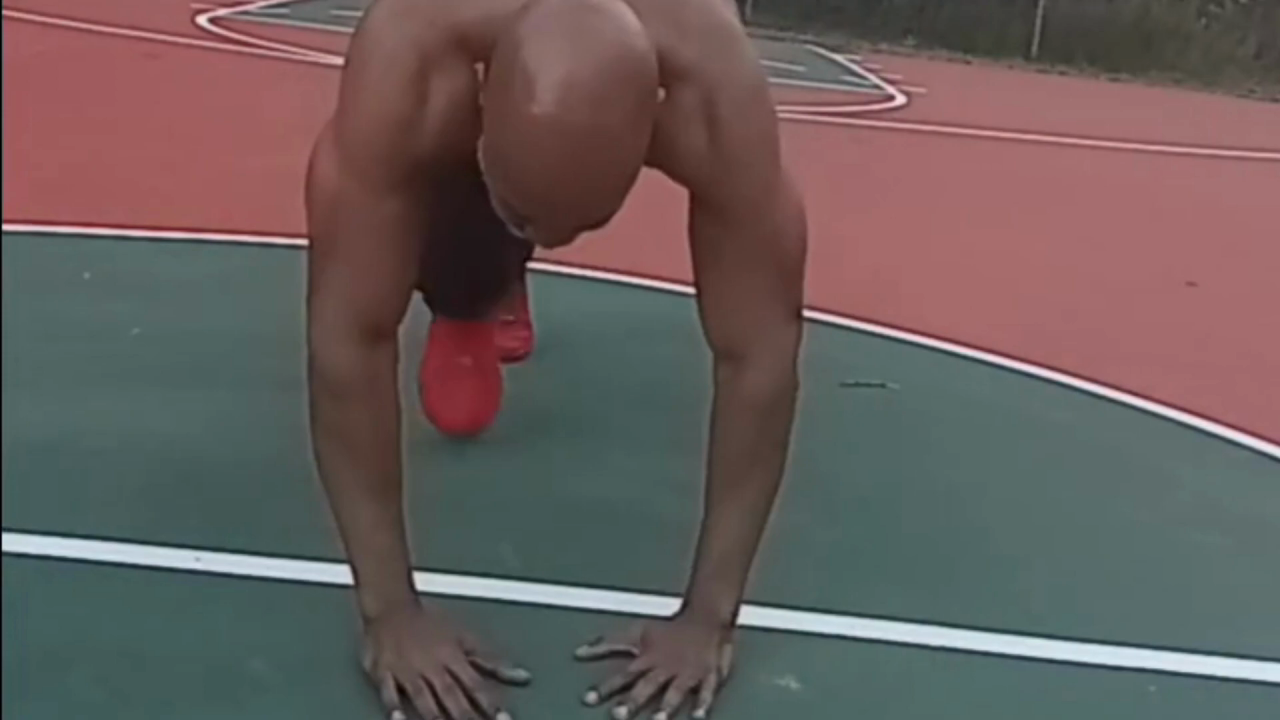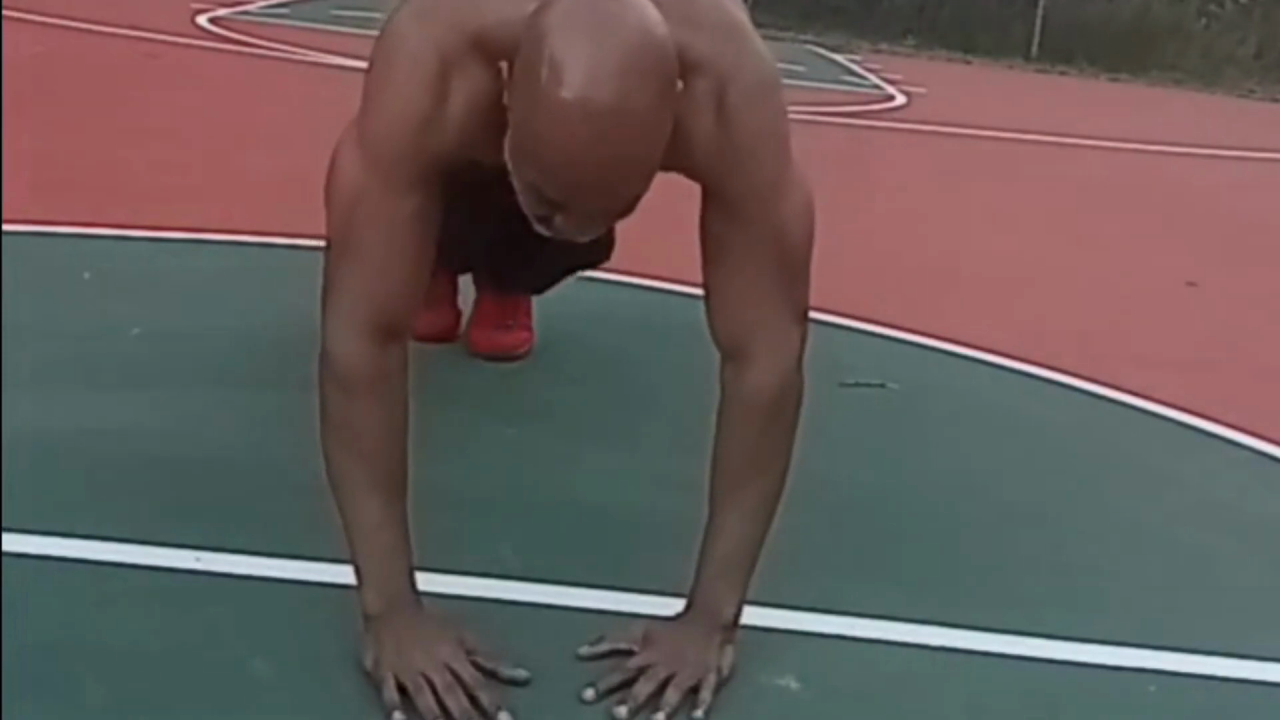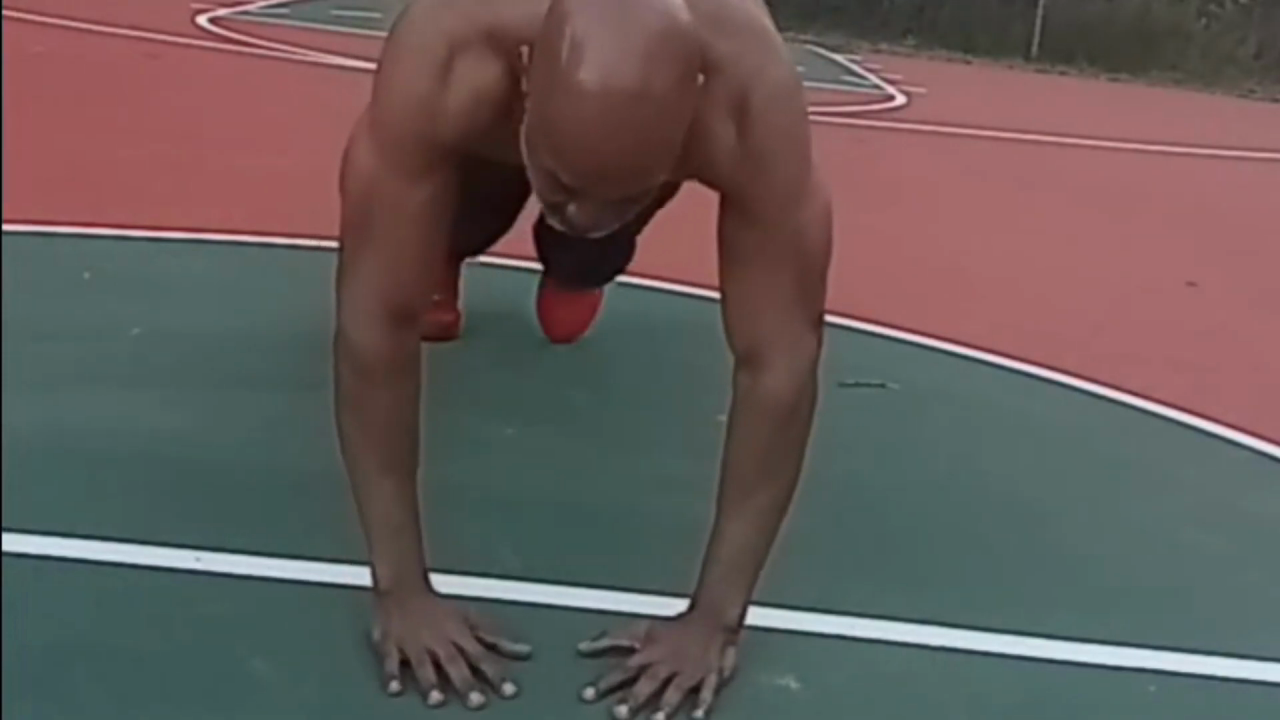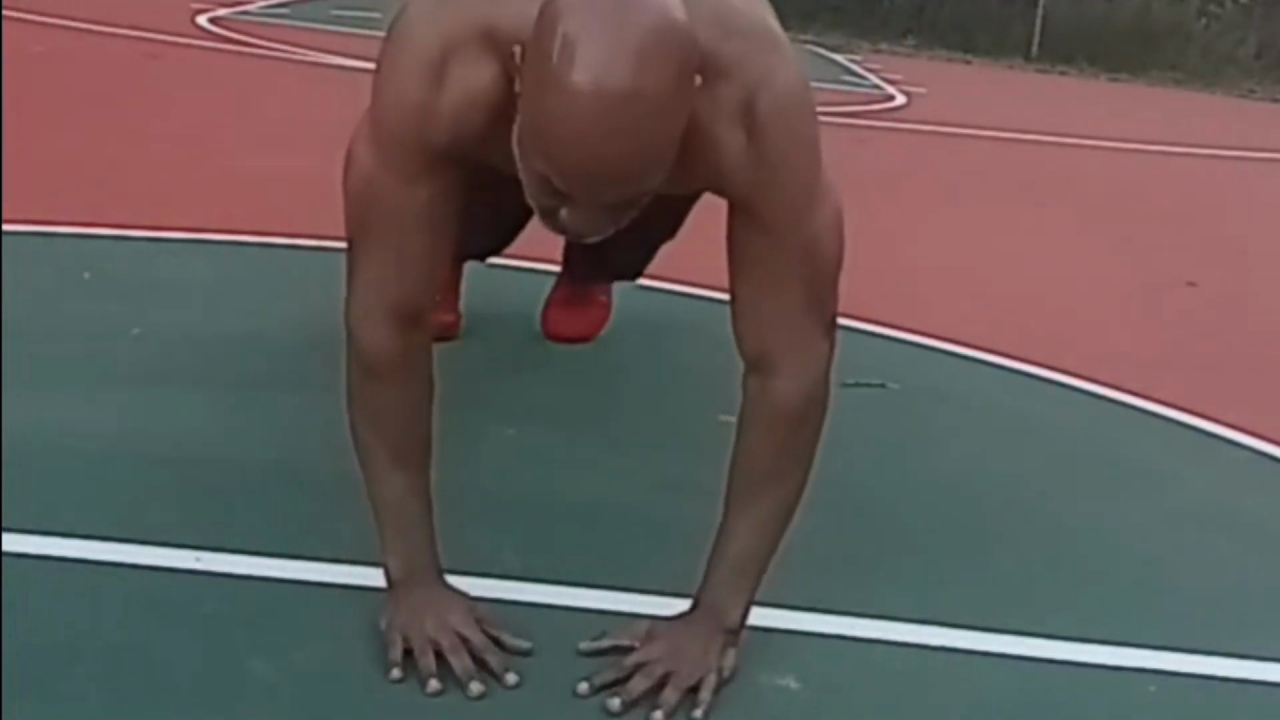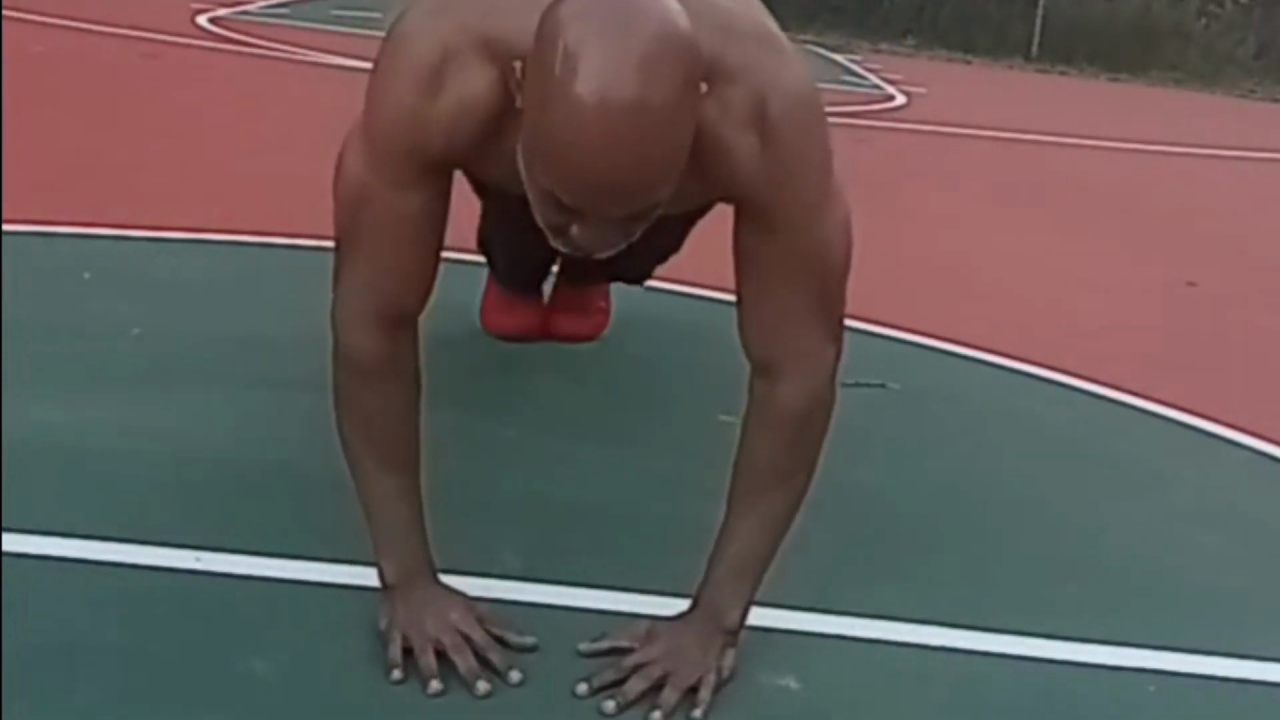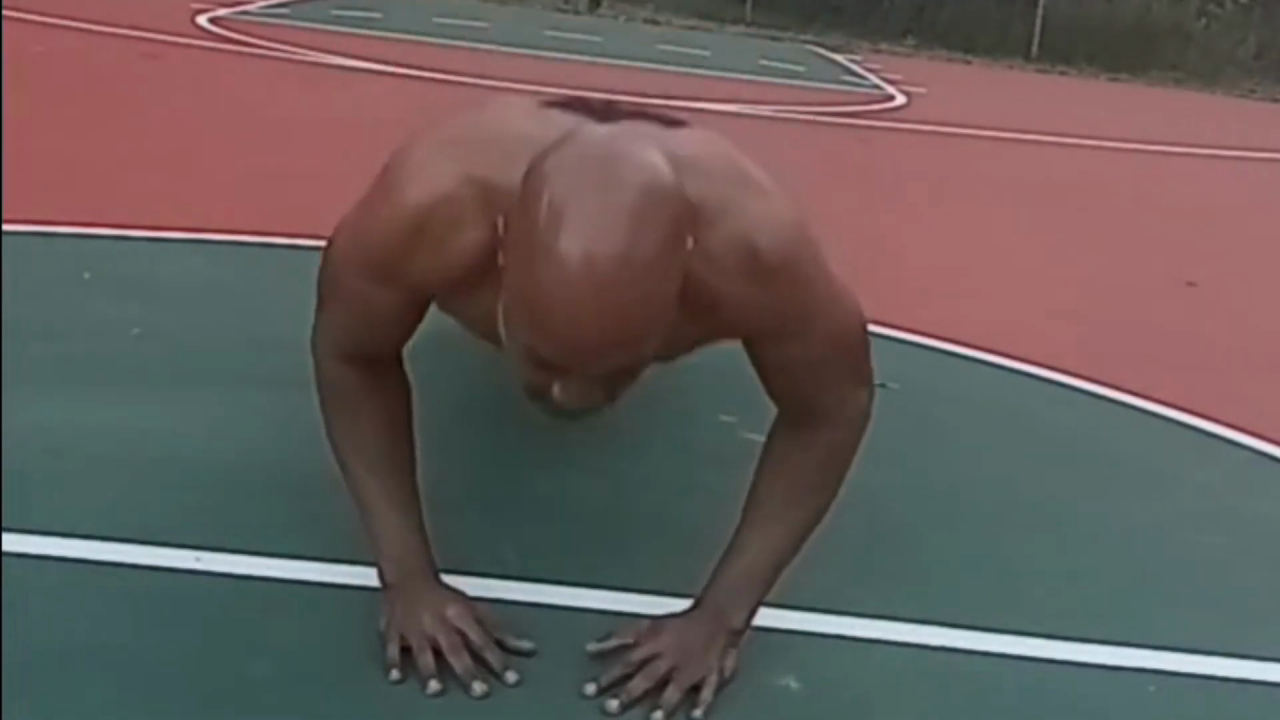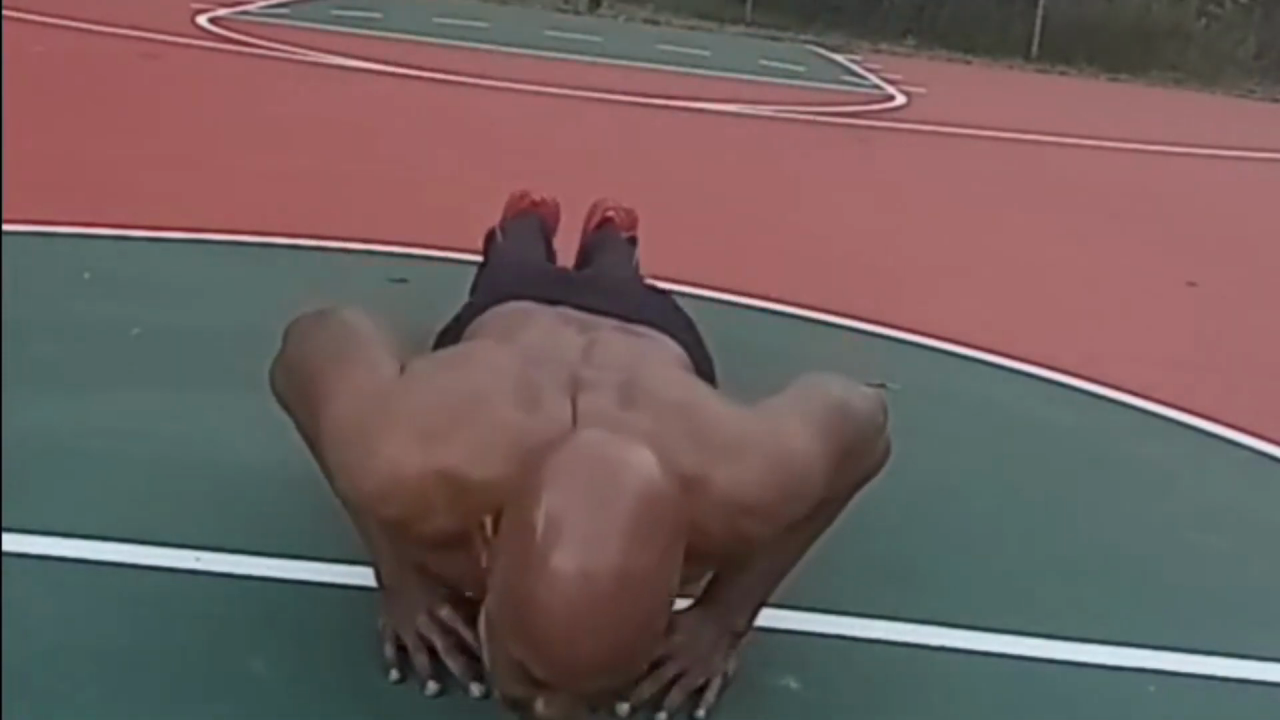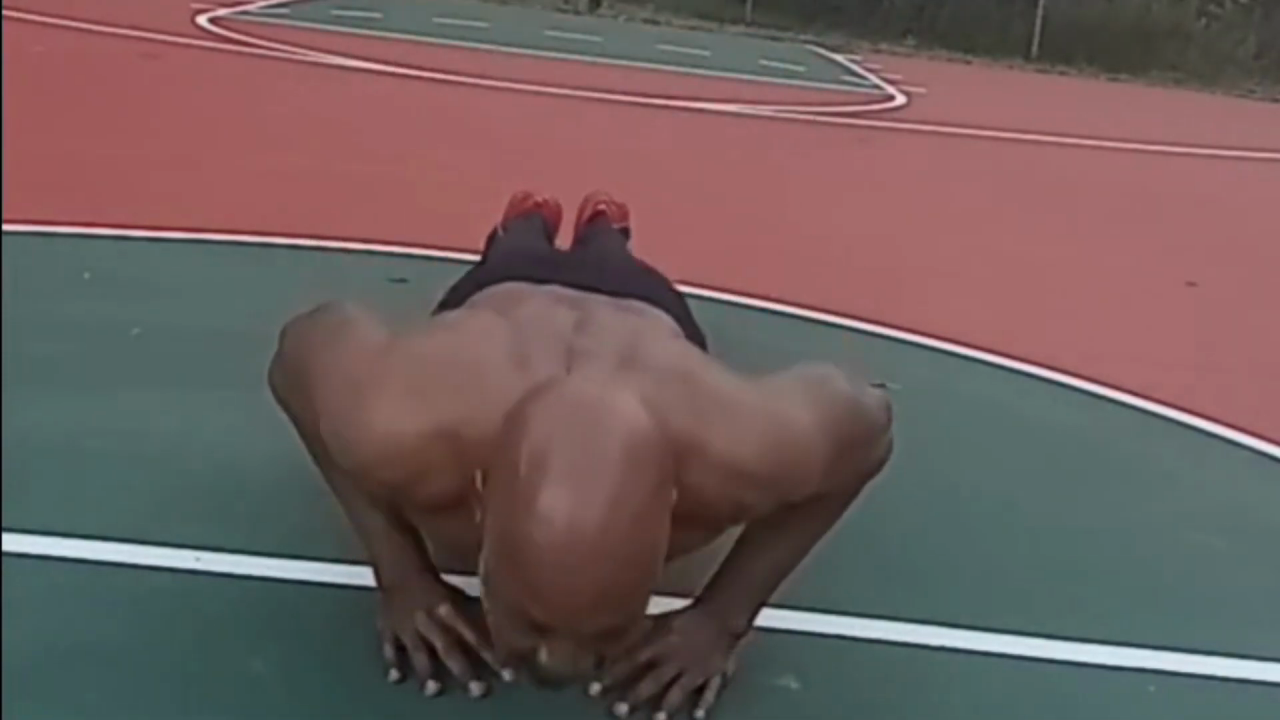
dt=0.3s
person 1, frame 1
left shoulder: (716, 99)
right shoulder: (406, 65)
left elbow: (760, 353)
right elbow: (350, 340)
left wrist: (708, 616)
right wrist: (389, 611)
left ankle: (494, 283)
right ankle: (465, 300)
person 1, frame 2
left shoulder: (732, 98)
right shoulder: (429, 68)
left elbow: (764, 355)
right elbow: (362, 338)
left wrist: (713, 616)
right wrist: (390, 609)
left ankle: (511, 278)
right ankle: (456, 254)
person 1, frame 3
left shoulder: (754, 103)
right shoulder: (441, 67)
left elbow: (778, 362)
right elbow: (375, 324)
left wrist: (715, 615)
right wrist: (400, 590)
left ankle: (576, 270)
right ankle: (442, 262)
person 1, frame 4
left shoulder: (760, 108)
right shoulder: (441, 69)
left elbow: (789, 367)
right elbow: (386, 324)
left wrist: (717, 616)
right wrist: (411, 579)
left ankle: (589, 274)
right ankle: (447, 259)
person 1, frame 5
left shoulder: (766, 113)
right shoulder: (437, 76)
left elbow: (796, 372)
right elbow: (374, 325)
left wrist: (717, 616)
right wrist: (407, 580)
right knee: (518, 278)
left ankle: (584, 282)
right ankle: (517, 274)
person 1, frame 6
left shoulder: (755, 251)
right shoulder: (425, 211)
left elbow: (833, 411)
right elbow: (349, 358)
left wrist: (722, 618)
right wrist: (406, 581)
person 1, frame 7
left shoulder: (741, 489)
right shoulder: (408, 467)
left elbow: (865, 418)
right elbow: (314, 340)
left wrist: (724, 619)
right wrist: (399, 580)
left hip: (652, 336)
right hip: (503, 324)
left ankle: (610, 235)
right ankle: (525, 224)
person 1, frame 8
left shoulder: (732, 460)
right shoulder: (404, 431)
left elbow: (869, 423)
right elbow: (300, 351)
left wrist: (723, 620)
right wrist: (401, 581)
left hip: (645, 318)
right hip: (494, 305)
left ankle: (601, 226)
right ankle: (528, 225)
